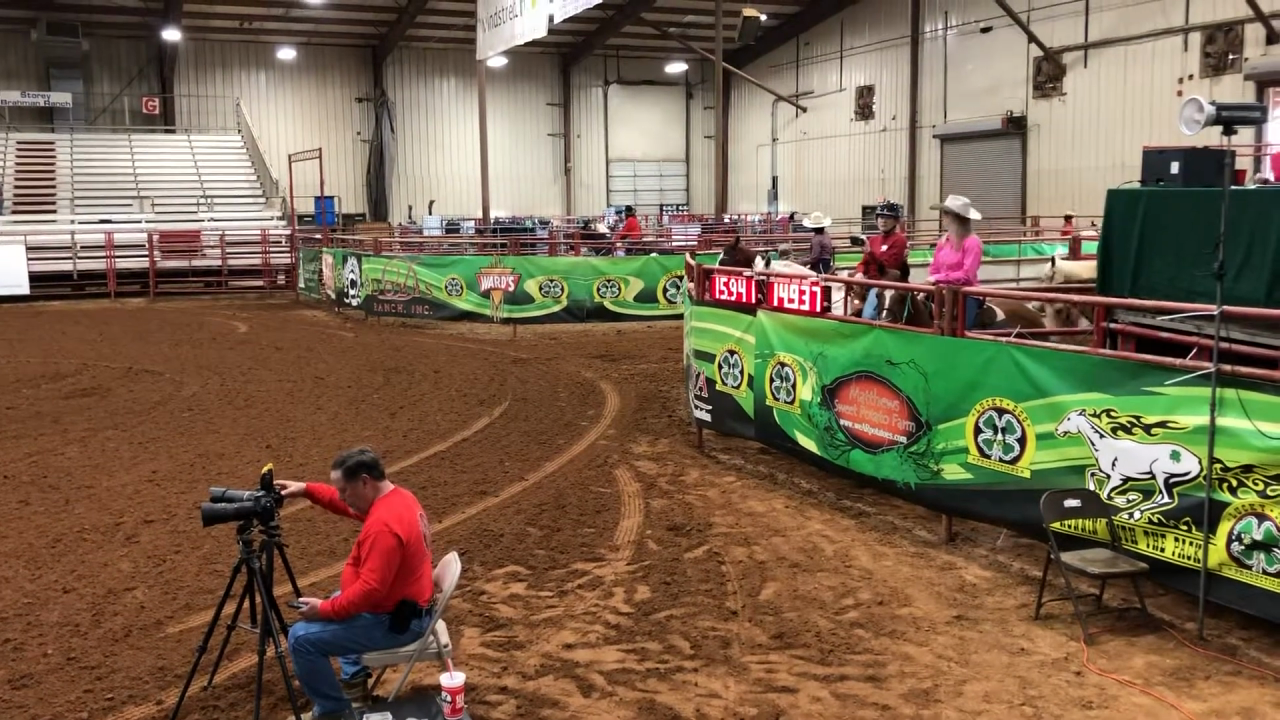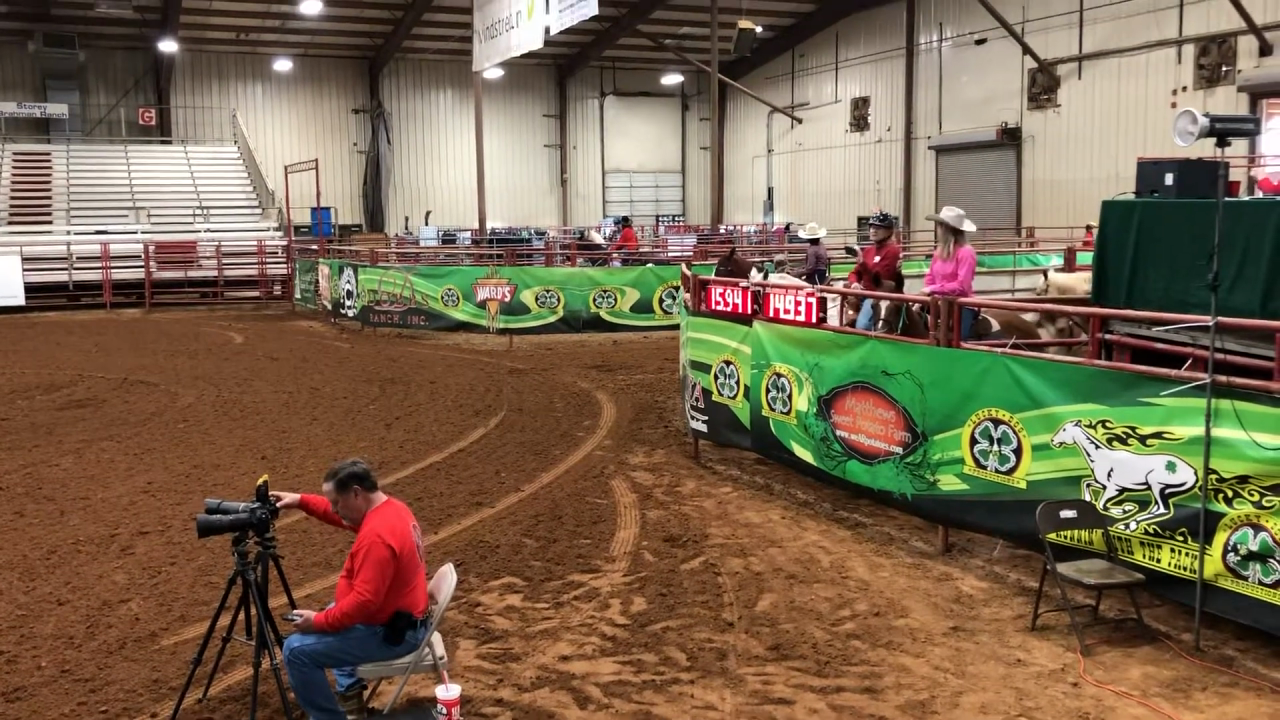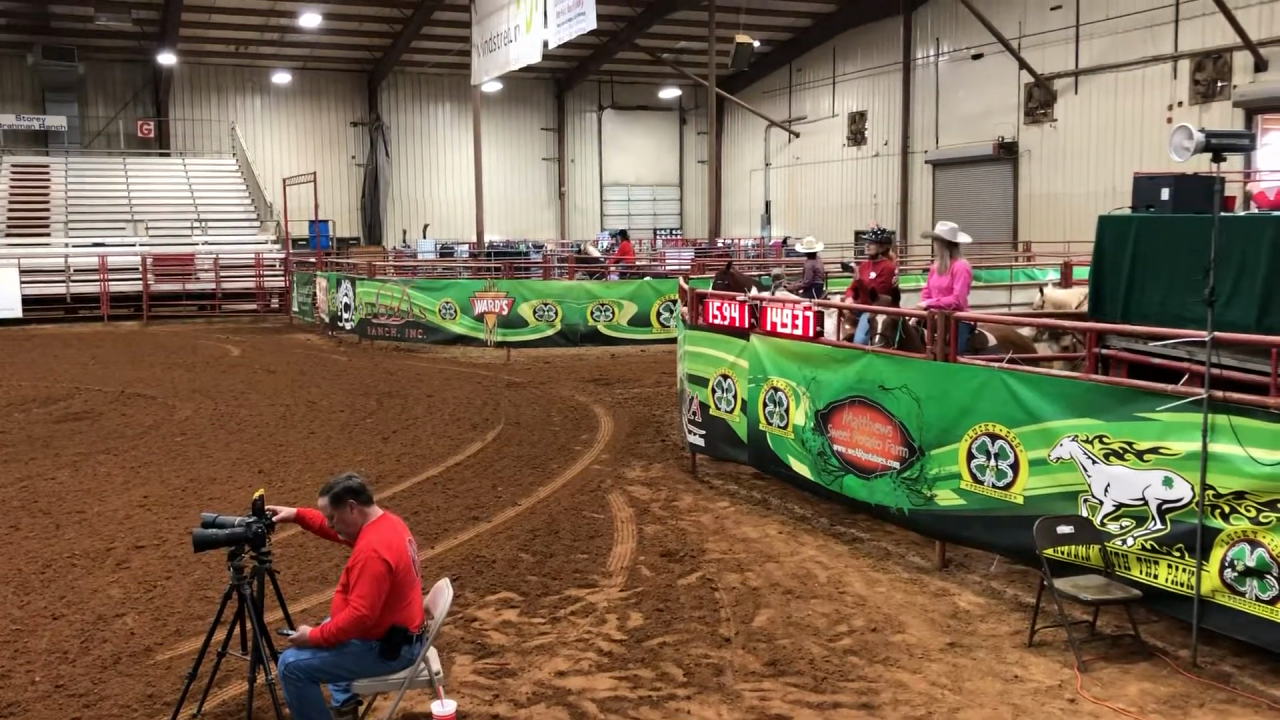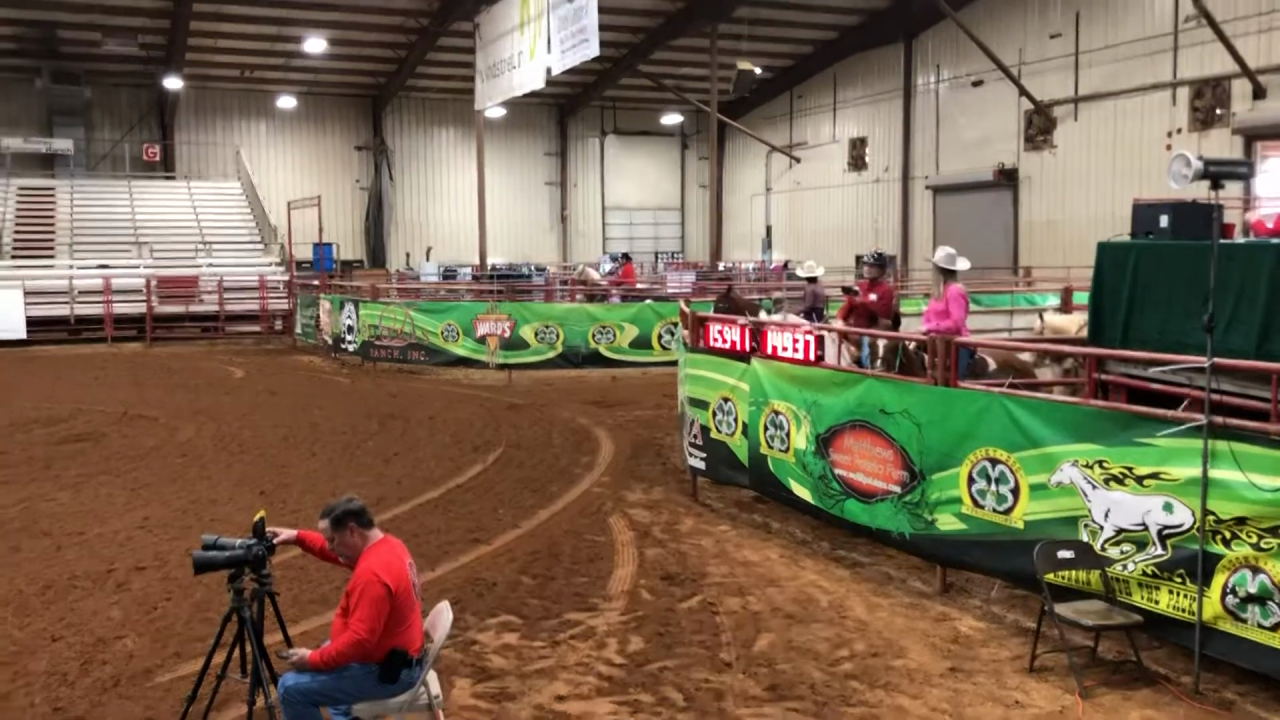
dt=0.4s
person 1, frame 1
left shoulder: (384, 524)
right shoulder: (398, 496)
left elbow: (370, 589)
right elbow: (347, 503)
left wrist: (324, 609)
right wrist: (306, 489)
left hip: (396, 621)
right hip: (406, 606)
left knee: (301, 638)
right knee: (340, 603)
right ankle: (355, 678)
person 1, frame 2
left shoulder: (377, 536)
right shoulder: (392, 507)
left elbow: (363, 601)
right elbow: (339, 513)
left wrist: (318, 621)
right wrist: (301, 501)
left hip: (391, 633)
right hip: (402, 619)
left knee: (296, 650)
right knee: (334, 613)
right ankle: (350, 690)
person 1, frame 3
left shoulder: (373, 550)
right shoulder: (388, 522)
left elbow: (360, 616)
right elbow: (336, 527)
left wrist: (313, 637)
right wrist: (297, 514)
left hip: (387, 648)
right hip: (397, 634)
left knee: (291, 665)
right knee: (330, 629)
person 1, frame 4
left shoulder: (373, 573)
right shoulder: (389, 544)
left elbow: (360, 640)
right elbow: (335, 550)
left wrist: (313, 660)
right wrist: (297, 537)
left hip: (386, 672)
right hip: (398, 658)
left knee: (291, 688)
right knee: (329, 651)
